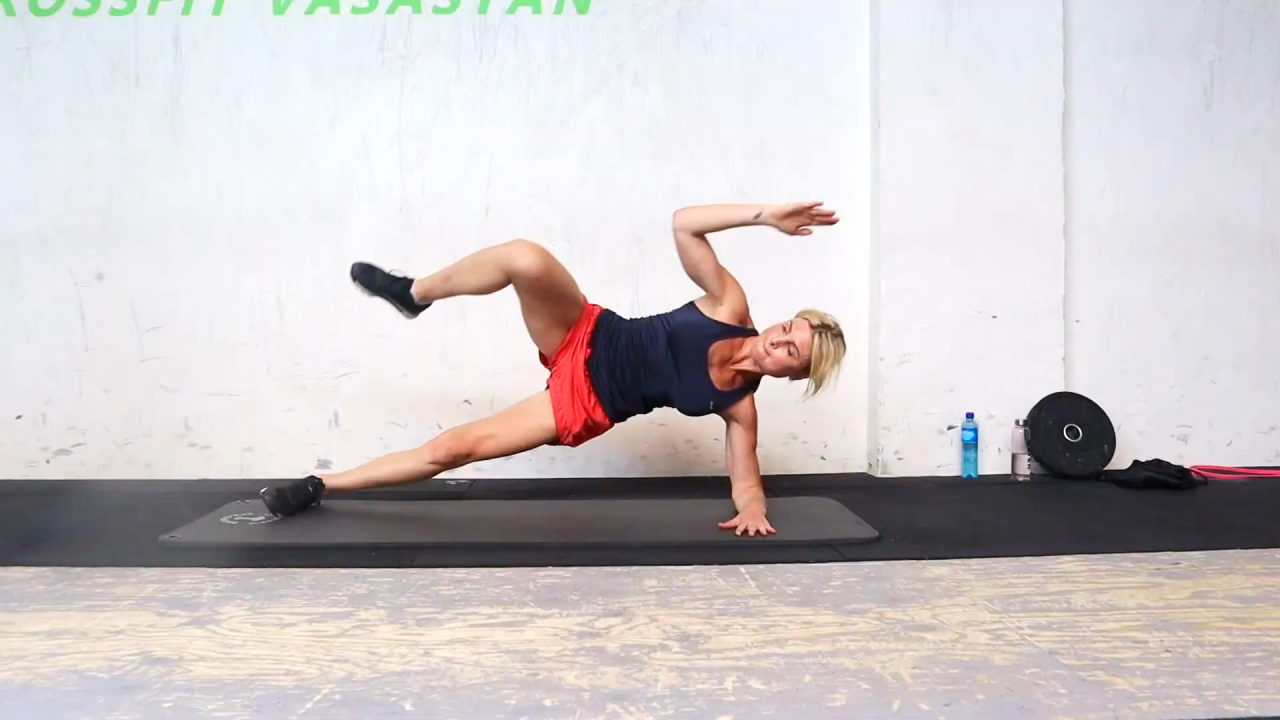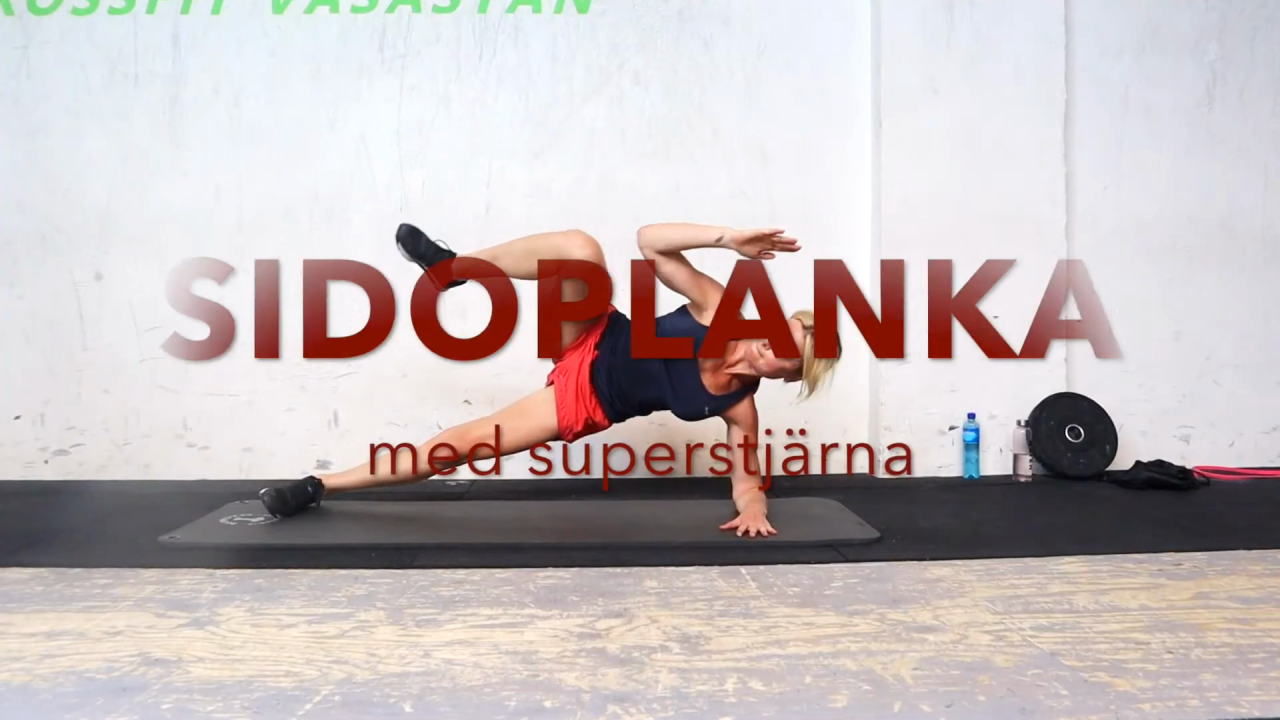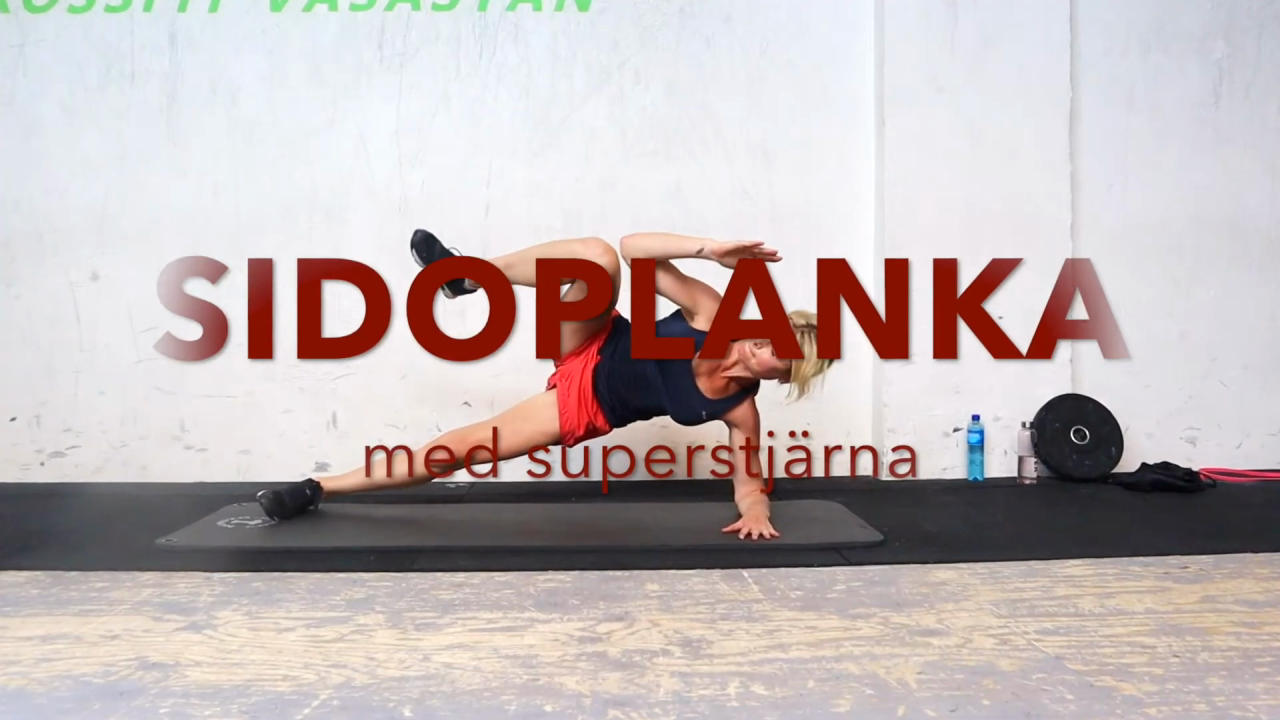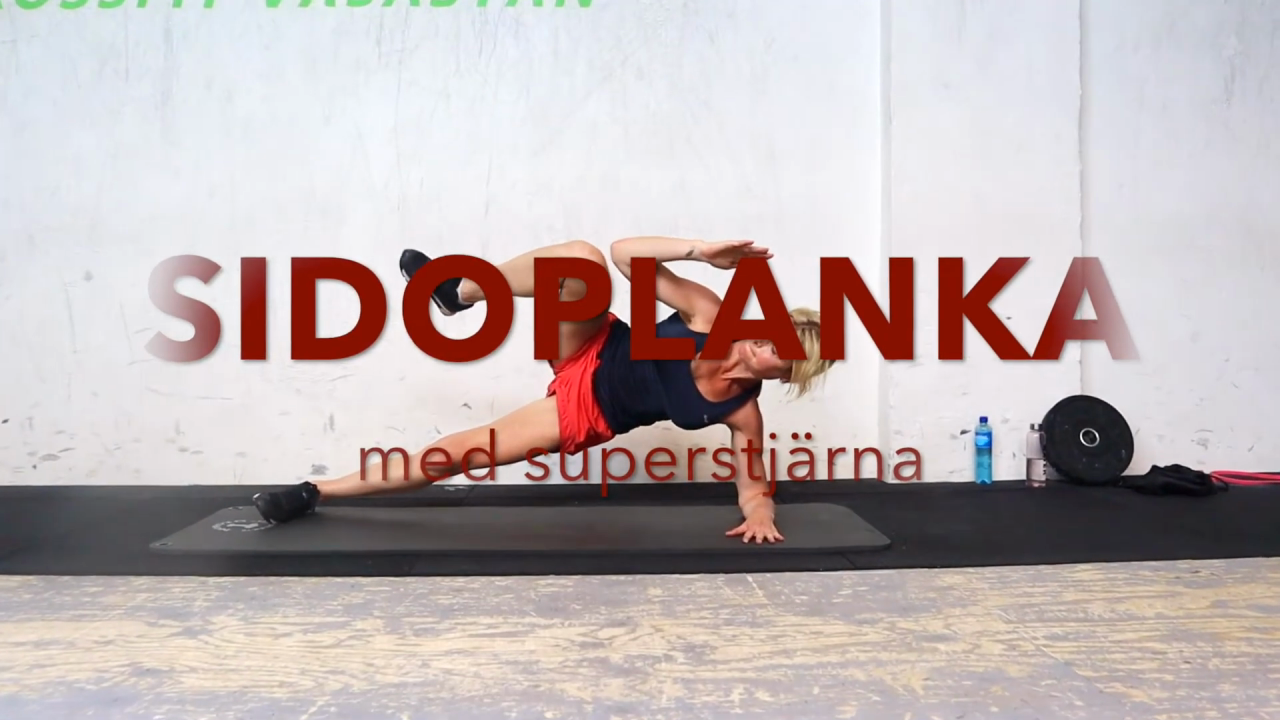
dt=0.7s
person 1, frame 1
left shoulder: (739, 406)
right shoulder: (731, 309)
left elbow: (746, 478)
right elbow: (683, 223)
left wrist: (753, 512)
right wrist: (765, 214)
left hip: (588, 408)
right hip: (587, 343)
left knee: (457, 447)
right knee: (525, 259)
left ankle: (319, 486)
right ankle: (415, 292)
person 1, frame 2
left shoulder: (739, 408)
right shoulder: (720, 309)
left elbow: (746, 478)
right elbow: (649, 241)
left wrist: (753, 510)
right wrist: (728, 238)
left hip: (585, 405)
right hip: (590, 348)
left knee: (458, 445)
right knee: (581, 251)
left ankle: (318, 487)
right ankle: (450, 267)
person 1, frame 3
left shoulder: (739, 411)
right shoulder: (712, 312)
left elbow: (749, 481)
right elbow: (633, 247)
left wrist: (755, 514)
right wrist: (711, 250)
left hip: (587, 412)
right hip: (590, 358)
left knee: (461, 448)
right knee: (597, 256)
left ankle: (318, 490)
right ankle: (466, 276)
person 1, frame 4
left shoulder: (742, 413)
right shoulder: (710, 314)
left elbow: (754, 486)
right elbow: (624, 252)
left wrist: (760, 518)
right wrist: (701, 251)
left hip: (588, 418)
right hip: (590, 362)
left knee: (456, 451)
right knee: (585, 259)
left ankle: (314, 492)
right ankle: (460, 291)
